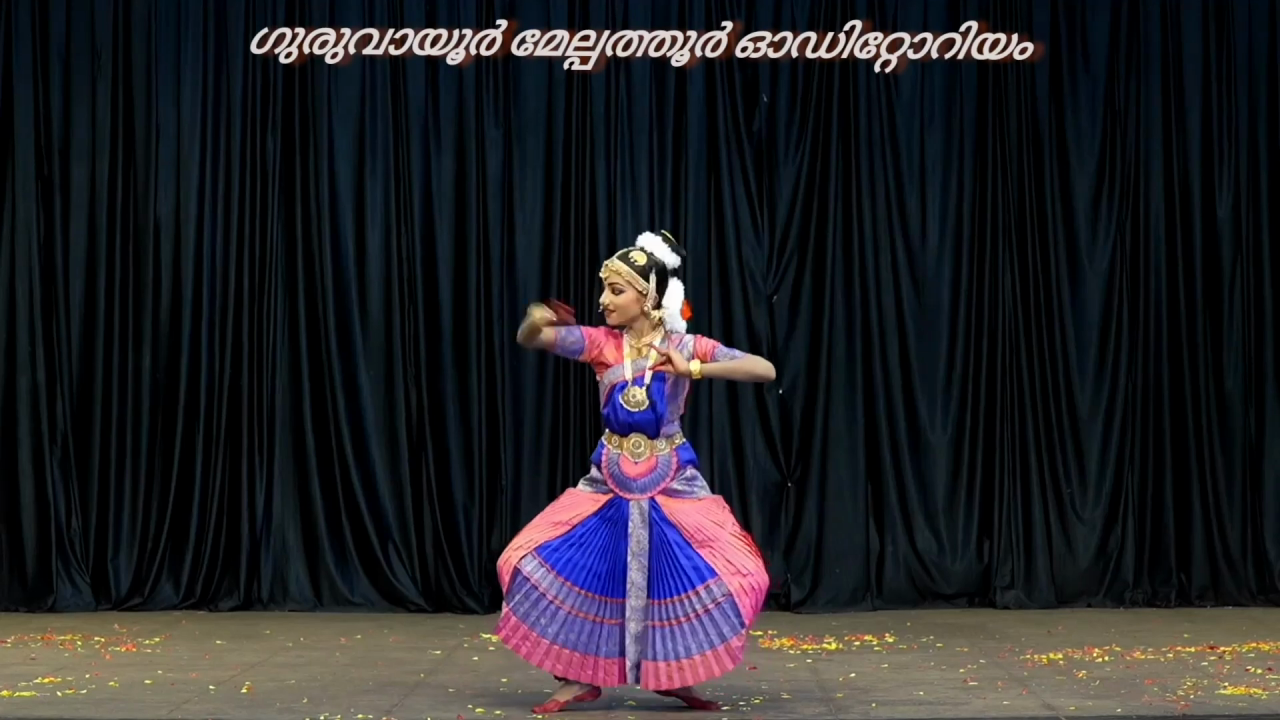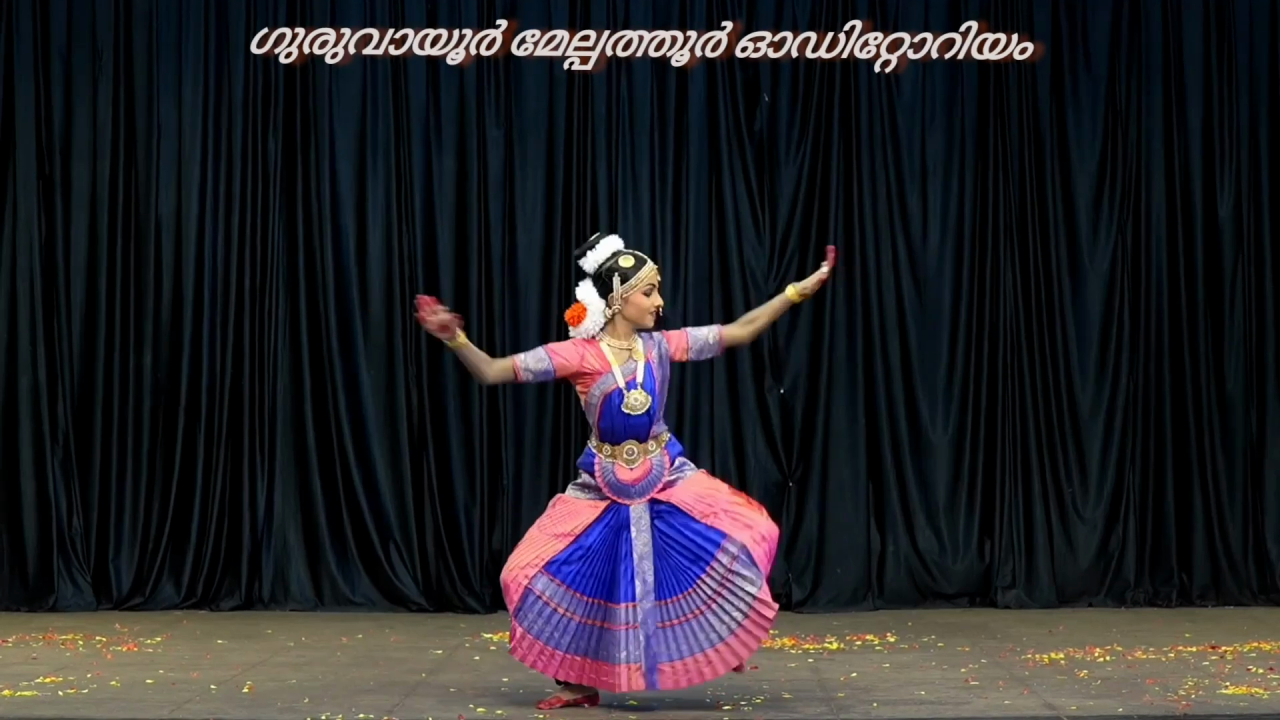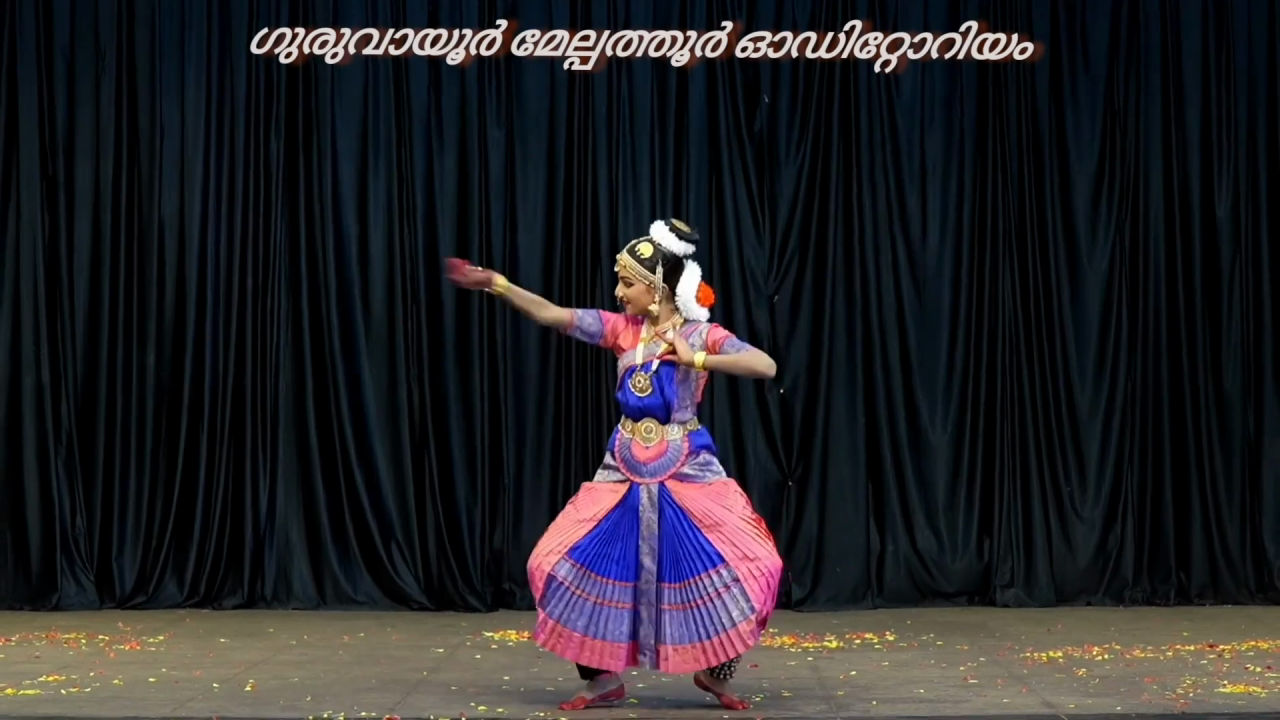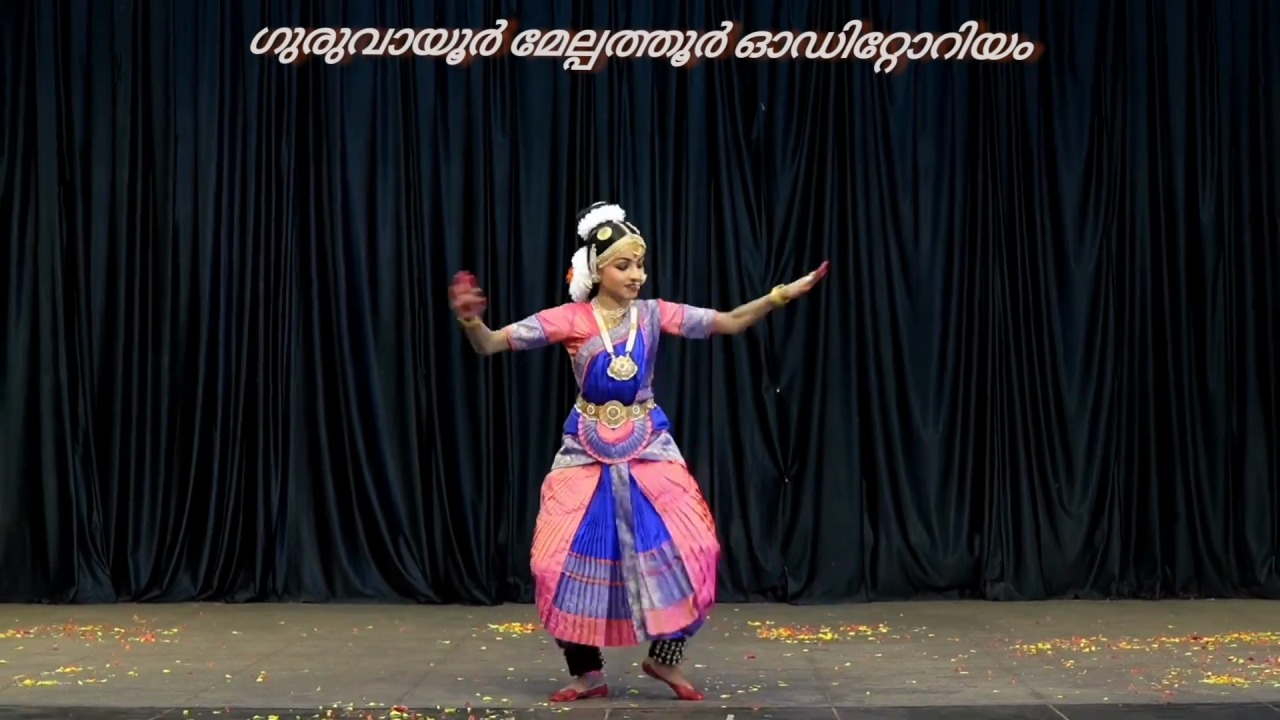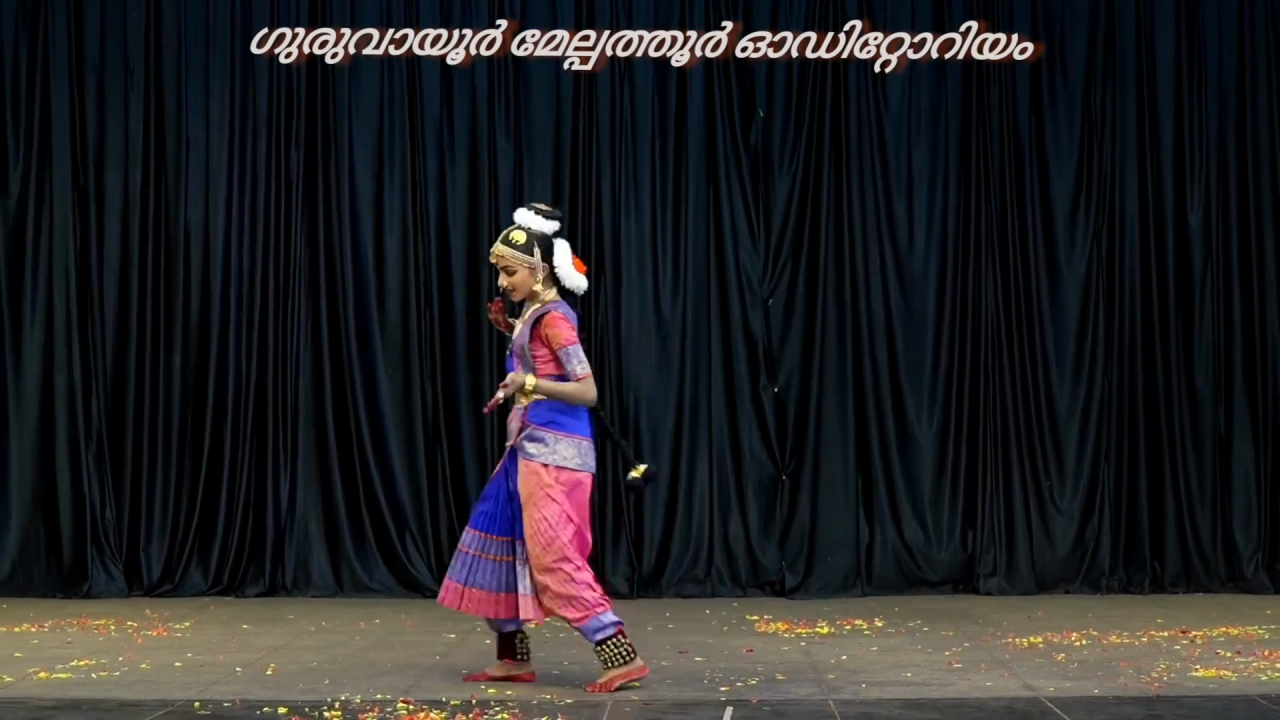
dt=0.7s
person 1, frame 1
left shoulder: (687, 346)
right shoulder: (600, 343)
left elbow: (765, 370)
right elbow: (530, 338)
left wrist: (690, 368)
right wrist: (540, 318)
left hip: (673, 487)
right hip: (607, 486)
left knee: (734, 577)
right knee: (531, 563)
left ankle: (677, 680)
right ankle: (580, 678)
person 1, frame 2
left shoulder: (663, 344)
right shoulder: (575, 354)
left elbow: (739, 331)
right elbow: (492, 371)
left wrist: (801, 288)
right wrist: (454, 337)
left hip: (669, 480)
right hip: (602, 489)
left knee: (744, 538)
right knee: (535, 577)
left ankle: (707, 656)
right ankle: (579, 683)
person 1, frame 3
left shoulder: (704, 336)
right shoulder: (618, 329)
left elbow: (766, 367)
right elbow: (551, 312)
left wrist: (694, 359)
right wrist: (495, 283)
left hip: (687, 474)
right hip: (623, 473)
left knee: (746, 567)
right knee: (561, 563)
left ankle: (715, 674)
right ankle: (602, 676)
person 1, frame 4
left shoulder: (657, 313)
right shoulder: (571, 318)
left elbow: (730, 323)
right elbow: (490, 344)
left wrist: (785, 293)
right wrist: (469, 318)
left hip: (648, 450)
right hip: (586, 453)
left knee: (689, 550)
right knee: (558, 560)
left ankle: (665, 658)
right ankle: (587, 673)
person 1, frame 5
left shoulder: (554, 318)
right shoulder: (535, 313)
left elbow: (587, 391)
left wrist: (529, 383)
right wrist: (508, 328)
left hip: (553, 447)
right hip: (535, 445)
left knee: (556, 558)
right knee: (496, 538)
left ankle: (624, 659)
right ankle: (512, 658)
